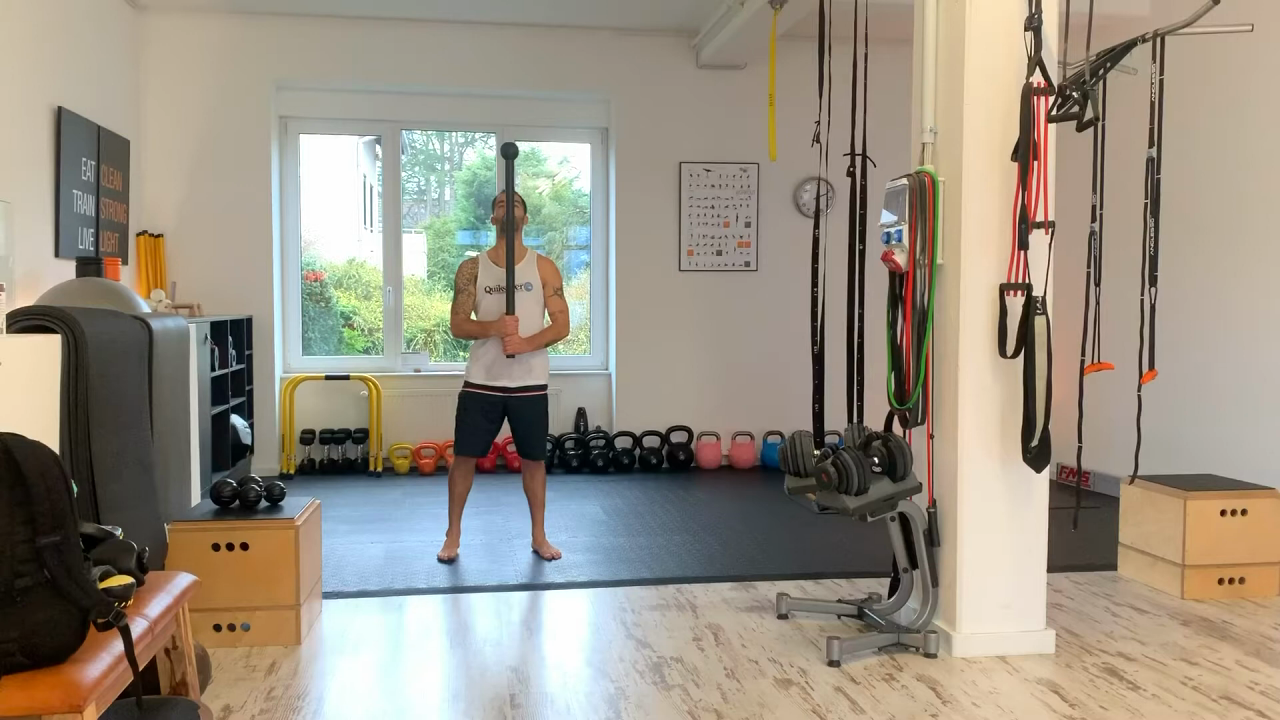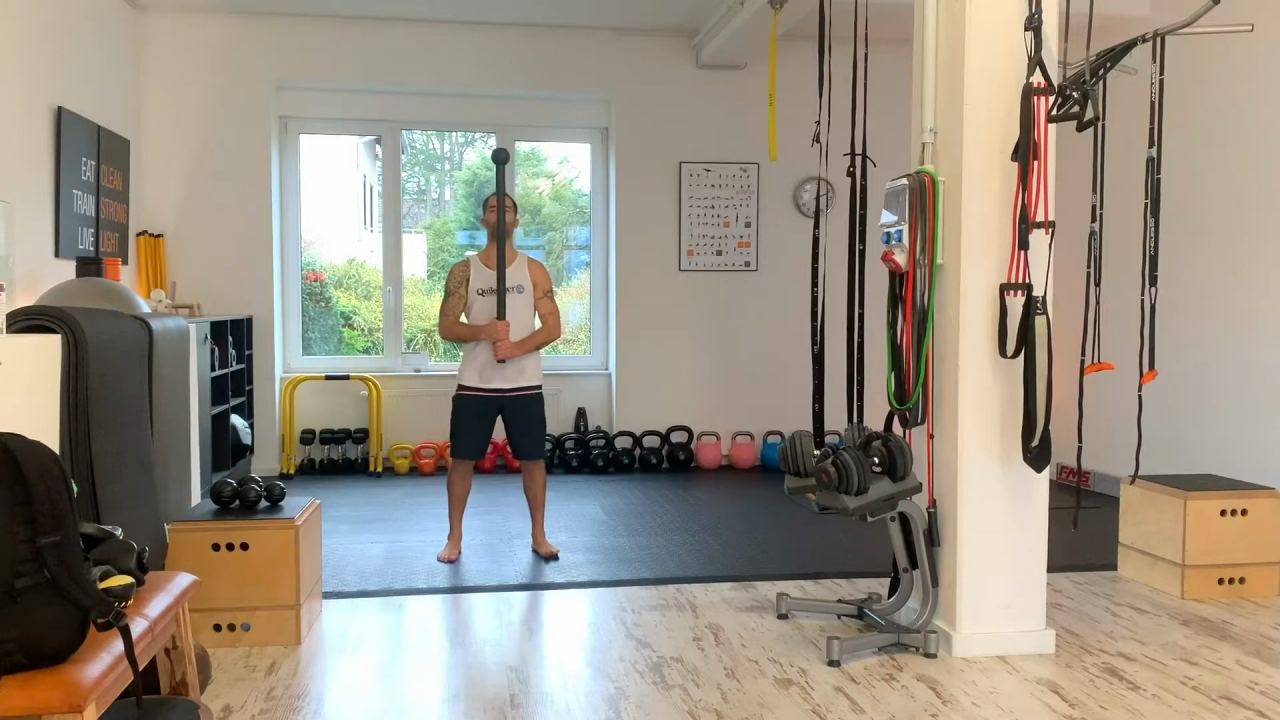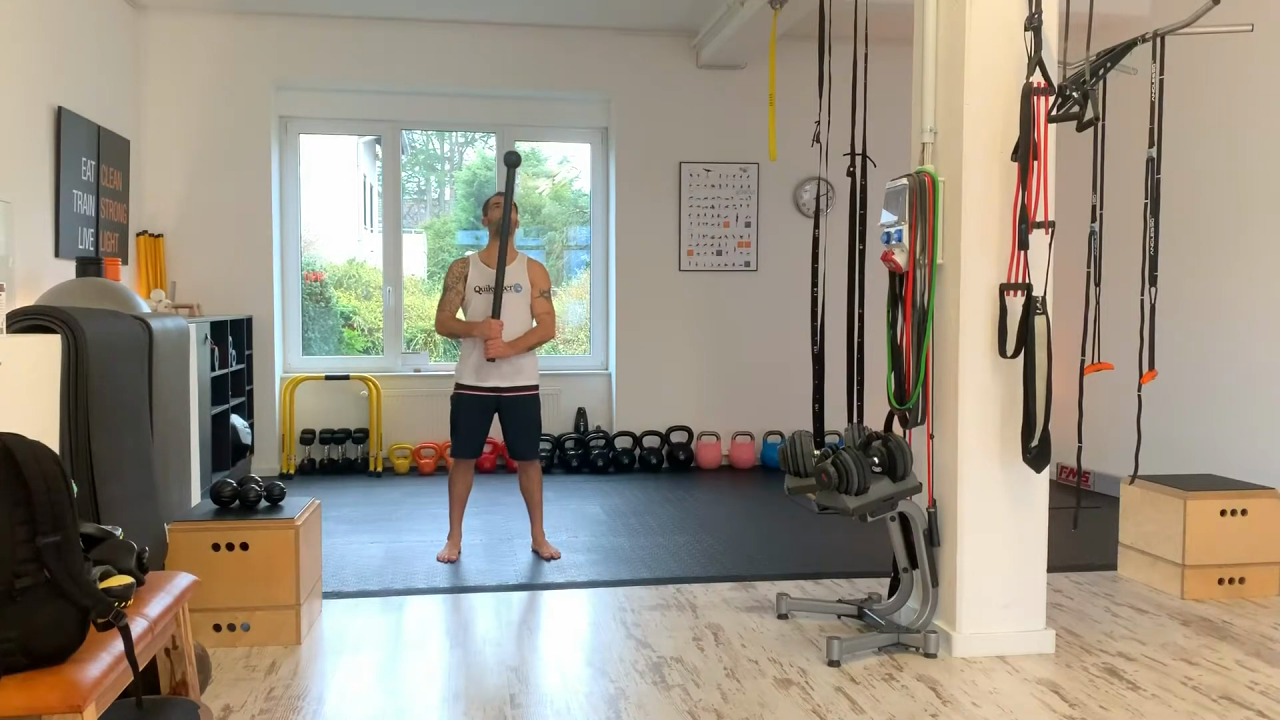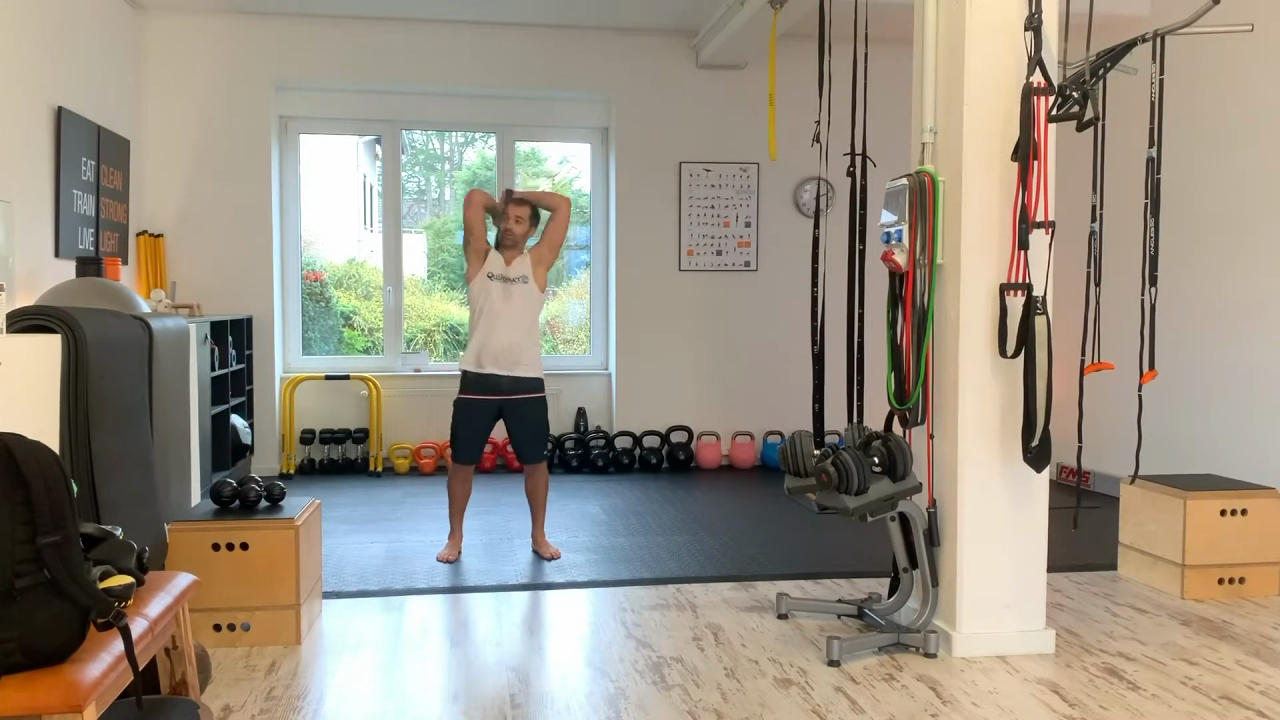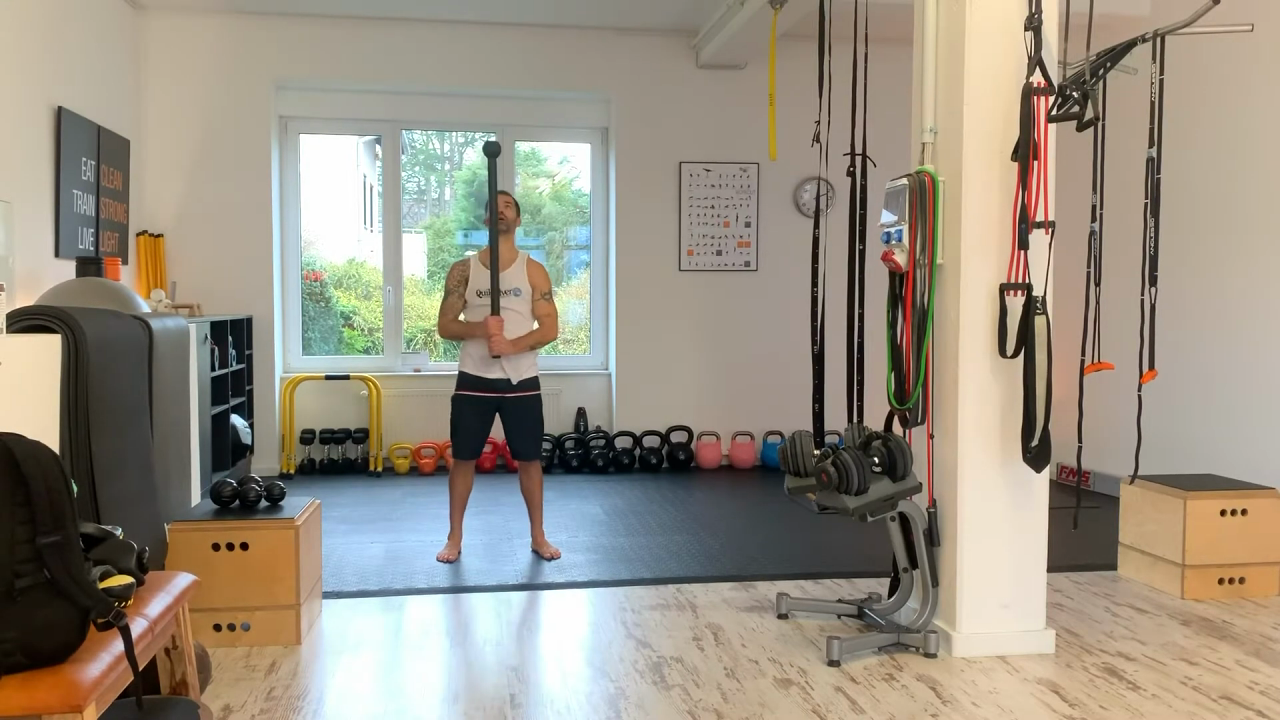
dt=1s
person 1, frame 1
left shoulder: (543, 267)
right shoulder: (471, 267)
left elbow: (562, 324)
right elbow: (457, 325)
left wrist: (528, 343)
right wrist: (493, 327)
left hip: (530, 382)
right hip: (482, 381)
left knee: (534, 459)
right knee: (465, 456)
left ankle: (539, 536)
right ankle: (452, 535)
person 1, frame 2
left shoulder: (534, 270)
right shoulder: (463, 270)
left elbow: (553, 327)
right elbow: (446, 327)
left wrist: (518, 347)
right wrist: (484, 331)
left hip: (524, 384)
right hip: (475, 384)
left knee: (533, 459)
right knee: (462, 460)
left ankle: (539, 536)
right ankle: (454, 538)
person 1, frame 3
left shoulder: (534, 270)
right shoulder: (463, 268)
left elbow: (547, 327)
right elbow: (442, 323)
left wrist: (508, 348)
right wrist: (477, 329)
left hip: (520, 383)
right hip: (472, 382)
left knee: (528, 459)
right knee: (463, 458)
left ankle: (538, 536)
right ankle: (454, 537)
person 1, frame 4
left shoulder: (538, 261)
right shoulder: (480, 256)
left elbow: (564, 206)
right elbow: (472, 198)
left wrist: (522, 195)
right wrist: (499, 204)
left hip: (526, 382)
right hip: (479, 379)
left knee: (535, 461)
right knee: (462, 462)
left ankle: (538, 536)
right ankle: (455, 537)
person 1, frame 5
left shoulder: (533, 270)
right shoulder: (463, 270)
left elbow: (550, 328)
right elbow: (445, 325)
left wrist: (512, 345)
right wrist: (479, 329)
left hip: (522, 381)
right hip: (474, 381)
left knee: (529, 459)
right knee: (463, 459)
left ankle: (538, 536)
right ankle: (455, 537)
